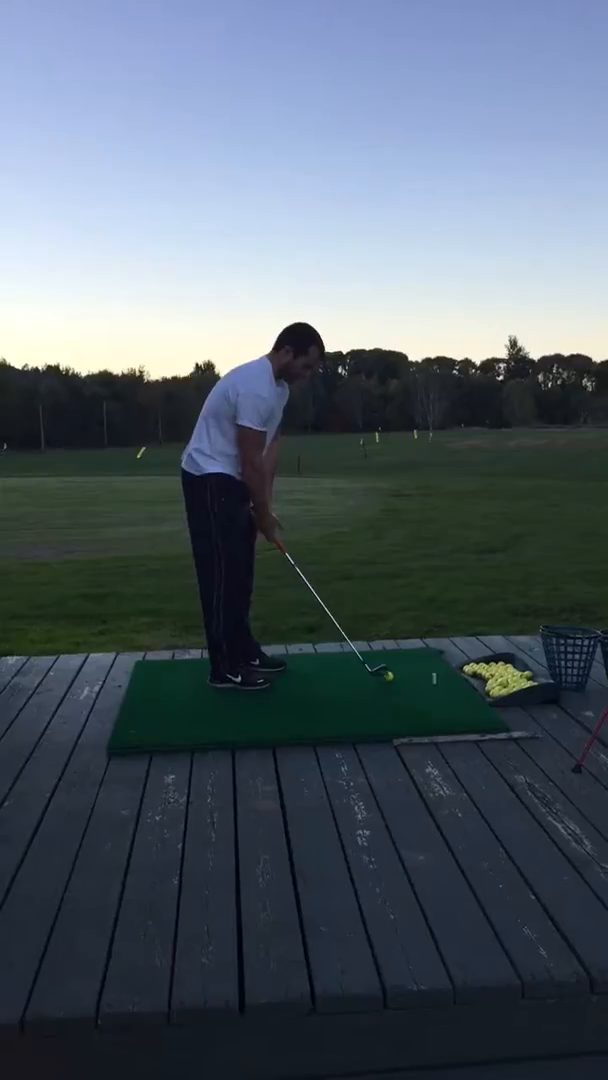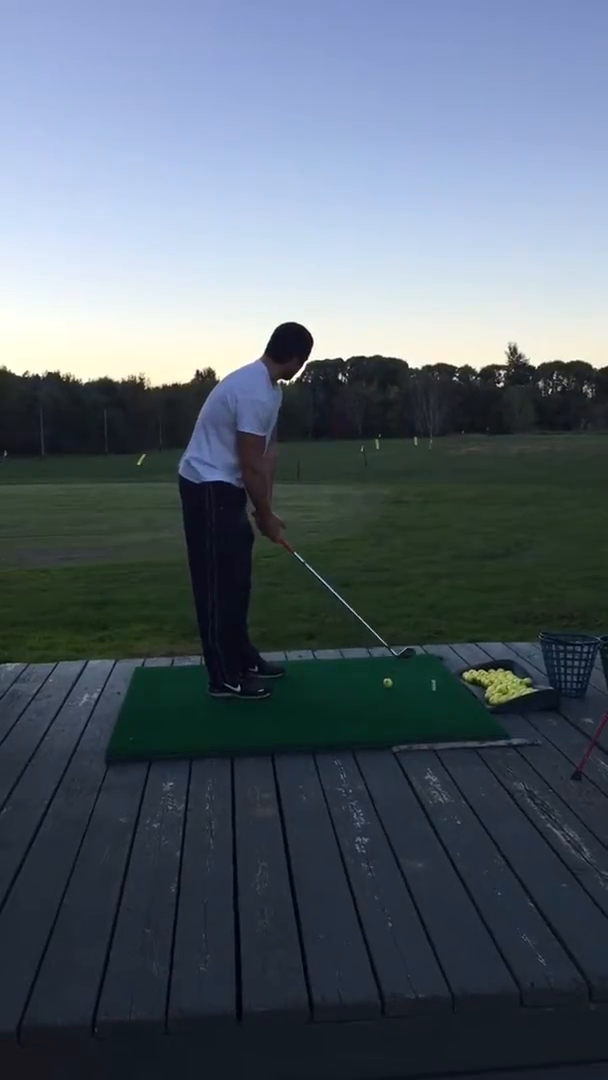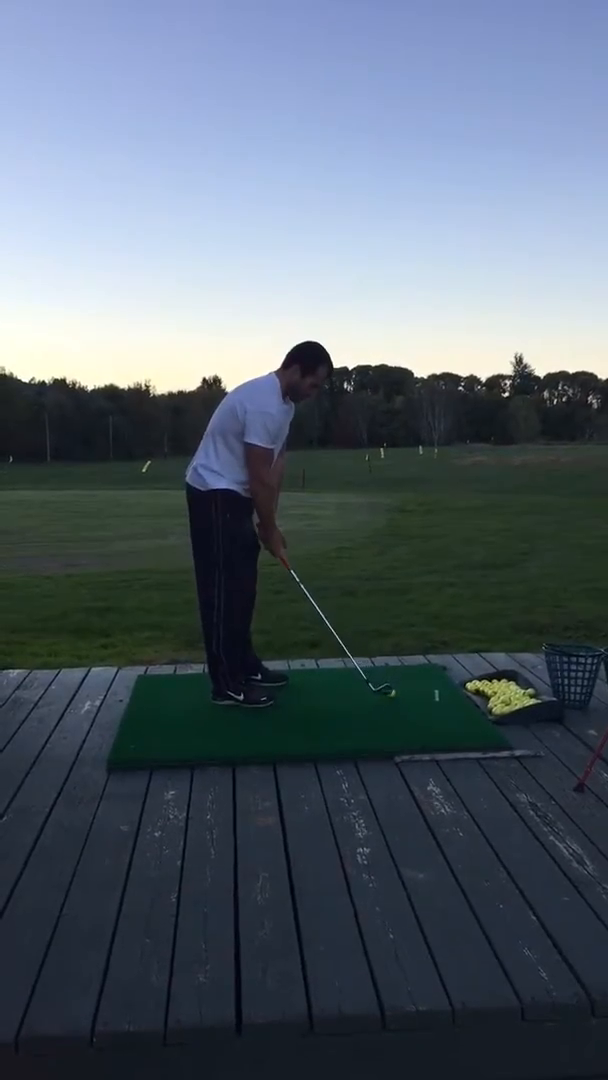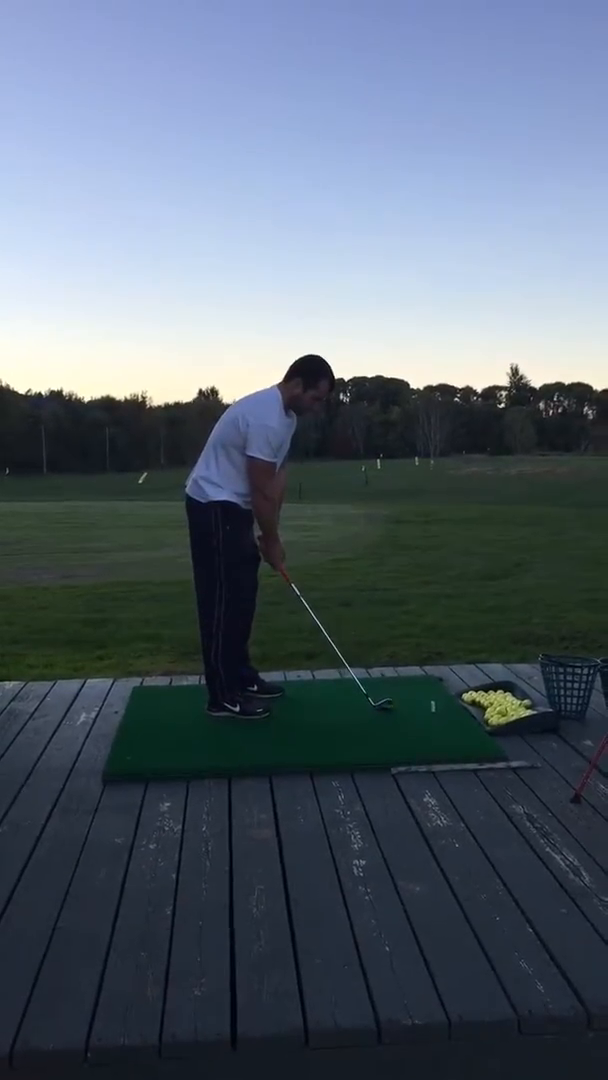
dt=1s
person 1, frame 1
left shoulder: (278, 387)
right shoulder: (254, 388)
left elbow: (270, 448)
right elbow: (251, 461)
left wrist: (266, 505)
right wrist: (263, 514)
left hip: (229, 481)
right hip: (210, 480)
left knee: (239, 571)
right knee: (222, 573)
left ankle: (243, 652)
right ankle: (225, 668)
person 1, frame 2
left shoulder: (269, 388)
right shoulder: (254, 393)
left elbow: (268, 452)
right elbow: (252, 466)
left wrist: (267, 507)
right wrist: (266, 516)
left hip: (226, 487)
right hip: (208, 488)
left knee: (236, 578)
right knee: (219, 581)
left ankle: (242, 658)
right ankle: (224, 677)
person 1, frame 3
left shoulder: (282, 402)
right shoulder: (264, 404)
left elbow: (274, 466)
right elbow: (260, 477)
left wrist: (269, 522)
right wrist: (270, 530)
left hip: (232, 495)
right hip: (215, 495)
left knee: (242, 585)
right knee: (223, 589)
left ankle: (245, 666)
right ankle: (227, 685)
person 1, frame 4
left shoulder: (284, 415)
right shoulder: (266, 418)
left elbow: (276, 479)
right elbow: (262, 490)
left wrist: (270, 535)
right wrist: (272, 542)
left hip: (232, 507)
right hip: (214, 506)
left knee: (242, 595)
right knee: (223, 599)
left ankle: (241, 677)
right ankle: (223, 697)
